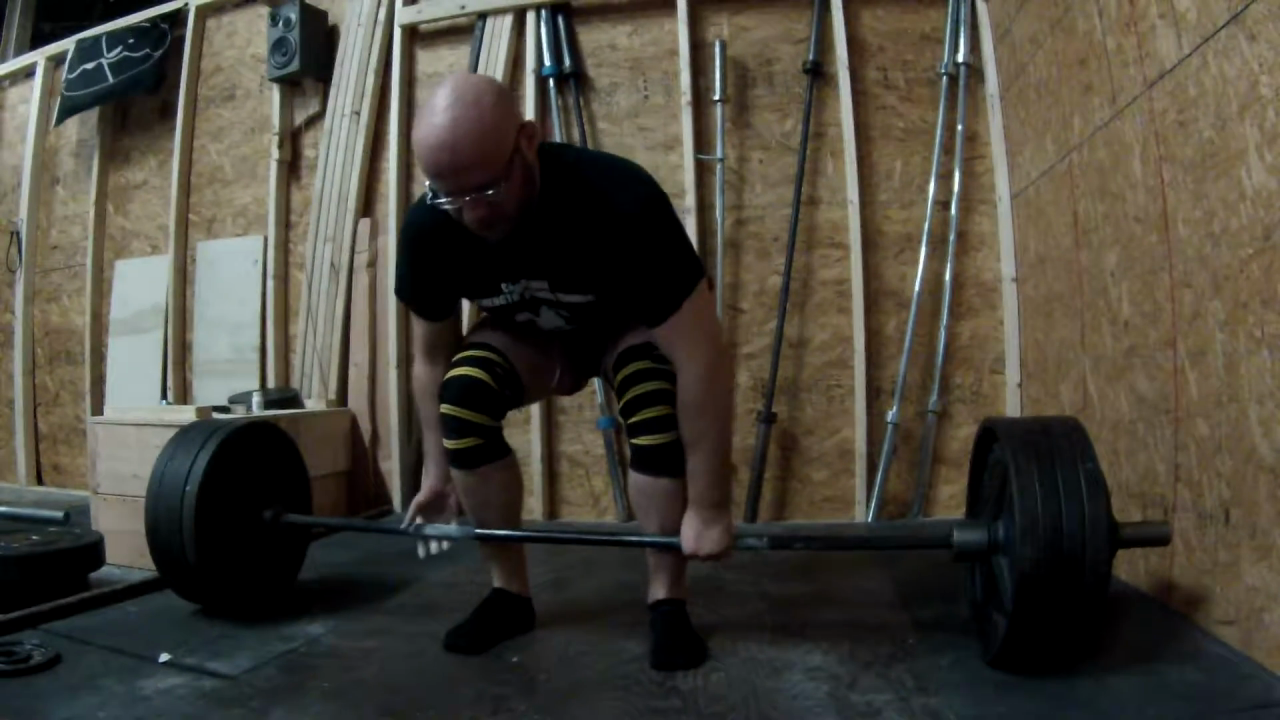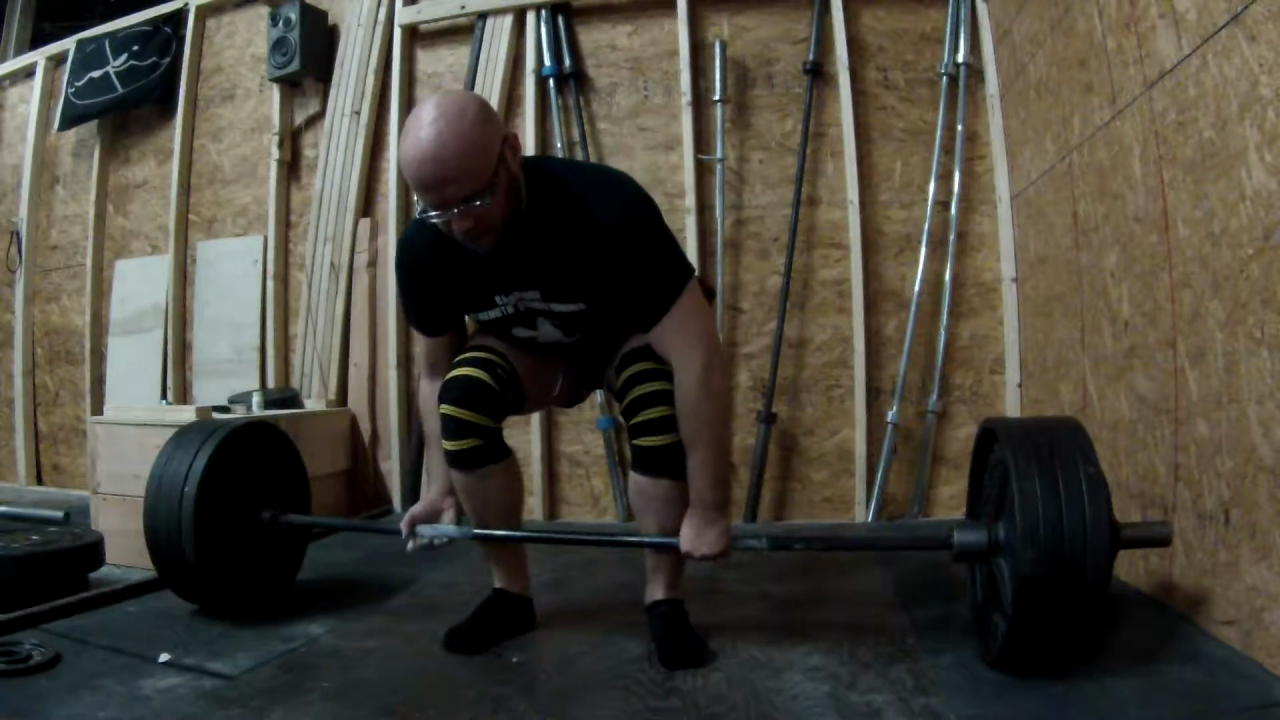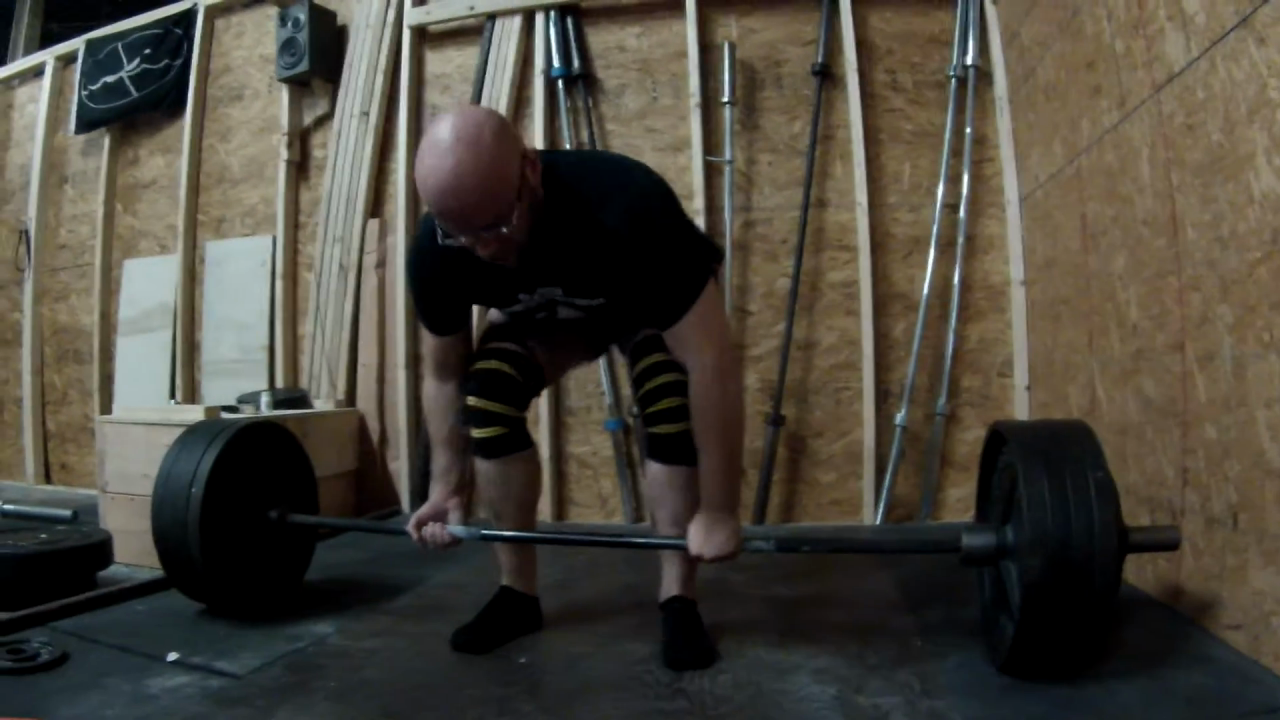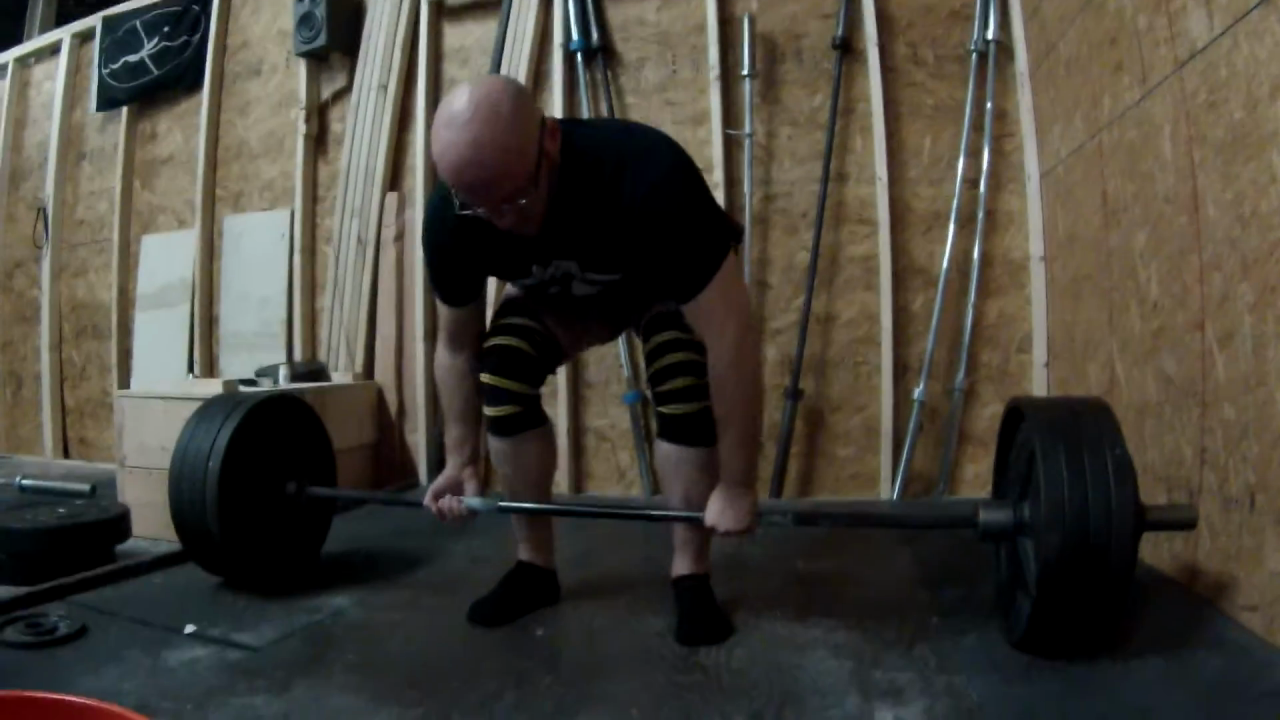
dt=0.4s
person 1, frame 1
left shoulder: (618, 202)
right shoulder: (427, 230)
left elbow: (702, 359)
right elbow: (431, 357)
left wrist: (707, 508)
right wrist: (437, 474)
left hip: (628, 324)
right hip: (531, 333)
left knee: (656, 404)
right knee: (462, 399)
left ankle: (666, 599)
right ankle: (510, 591)
person 1, frame 2
left shoulder: (605, 210)
right shoulder: (423, 249)
left elbow: (699, 359)
right elbow: (436, 373)
left wrist: (708, 509)
right wrist: (439, 488)
left hip: (628, 336)
right hip: (531, 350)
left knee: (659, 404)
right knee: (462, 400)
left ankle: (664, 599)
right ankle: (511, 592)
person 1, frame 3
left shoulder: (626, 209)
right shoulder: (435, 251)
left elbow: (713, 363)
right elbow: (443, 373)
left wrist: (717, 511)
right wrist: (445, 488)
left hip: (646, 308)
right hip: (541, 319)
left knee: (671, 401)
right knee: (487, 396)
left ankle: (677, 599)
right ankle: (517, 591)
person 1, frame 4
left shoulder: (647, 178)
right shoulder: (450, 217)
left elbow: (732, 339)
right elbow: (457, 344)
left wrist: (736, 486)
right wrist: (460, 459)
left hip: (664, 279)
right hip: (557, 290)
left knee: (684, 385)
right knee: (502, 375)
left ankle: (690, 575)
right ankle: (535, 564)
